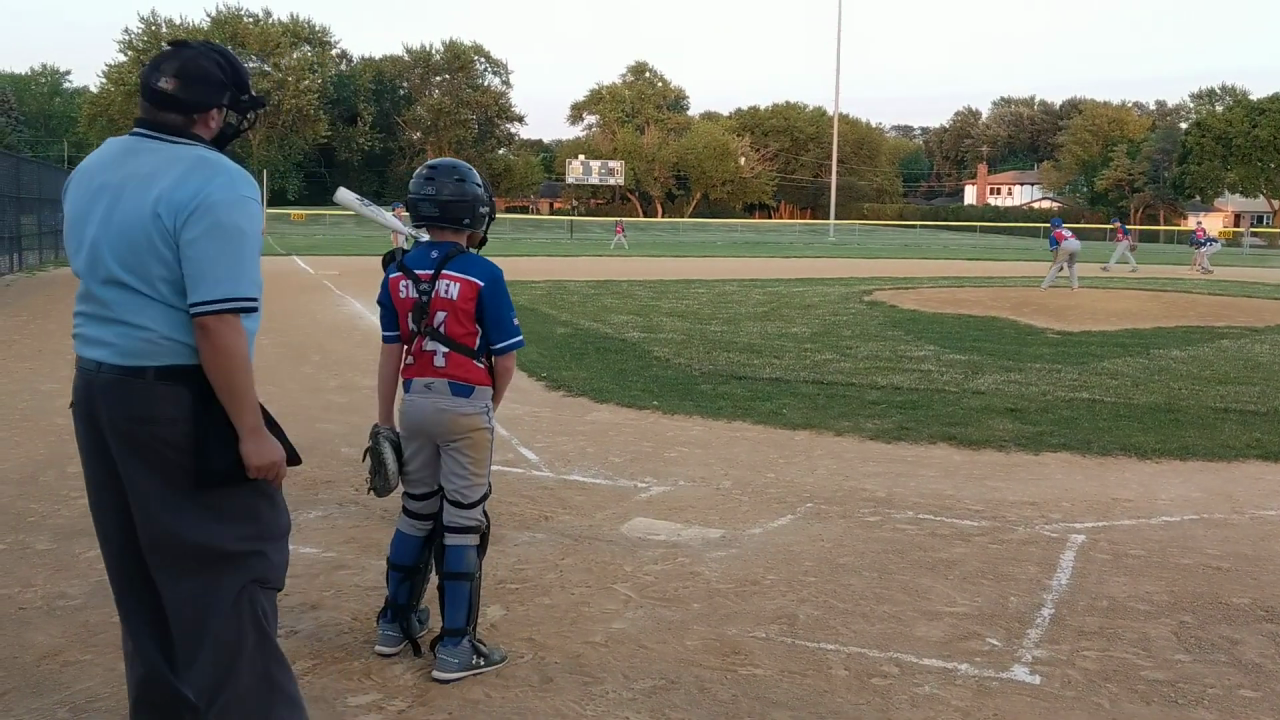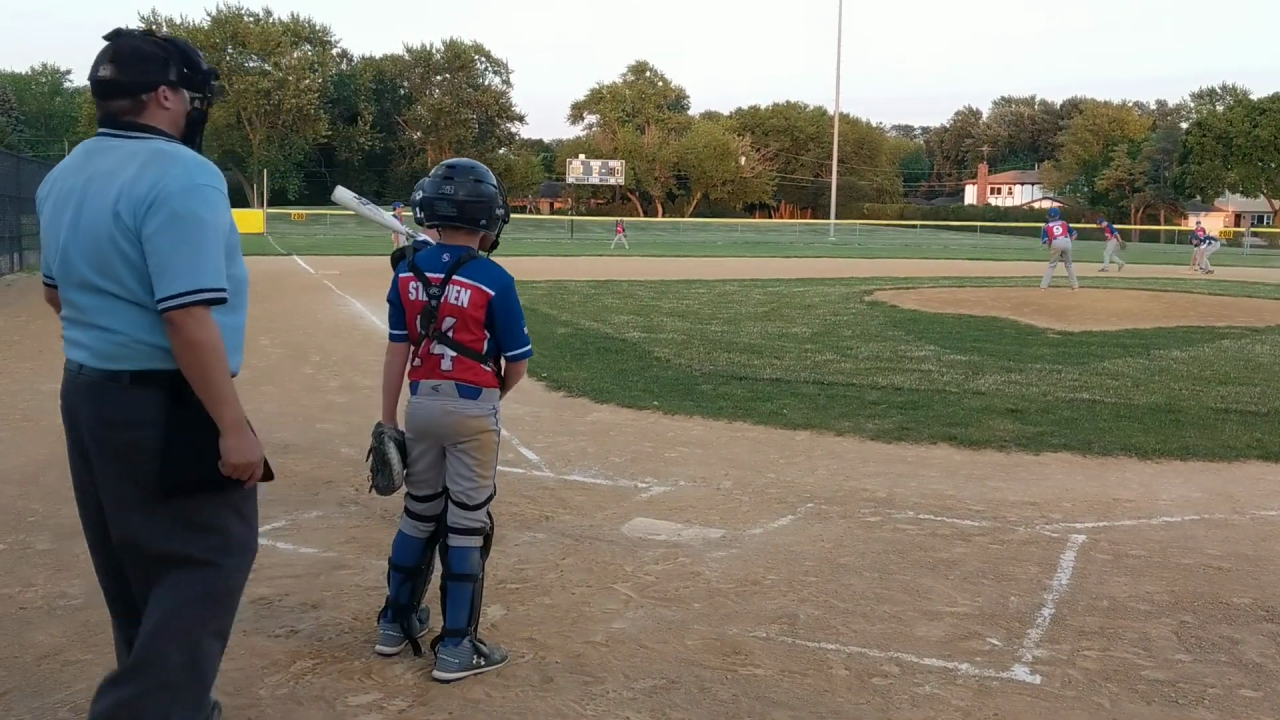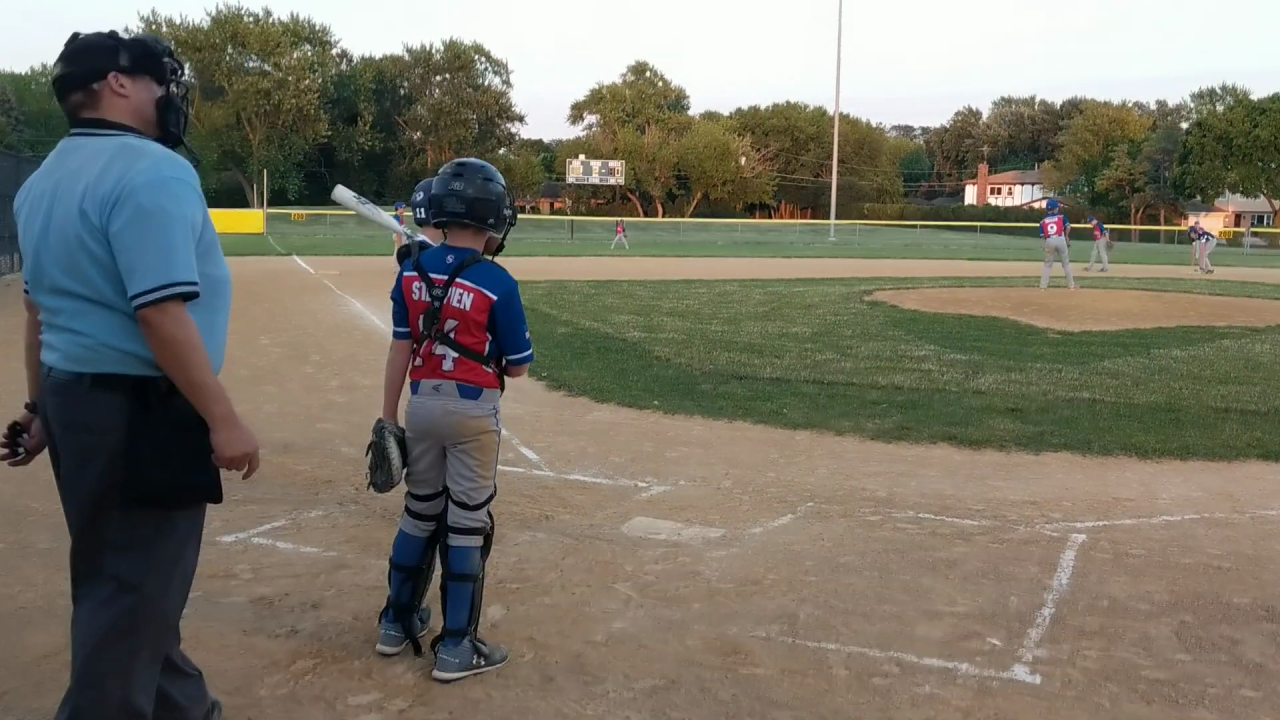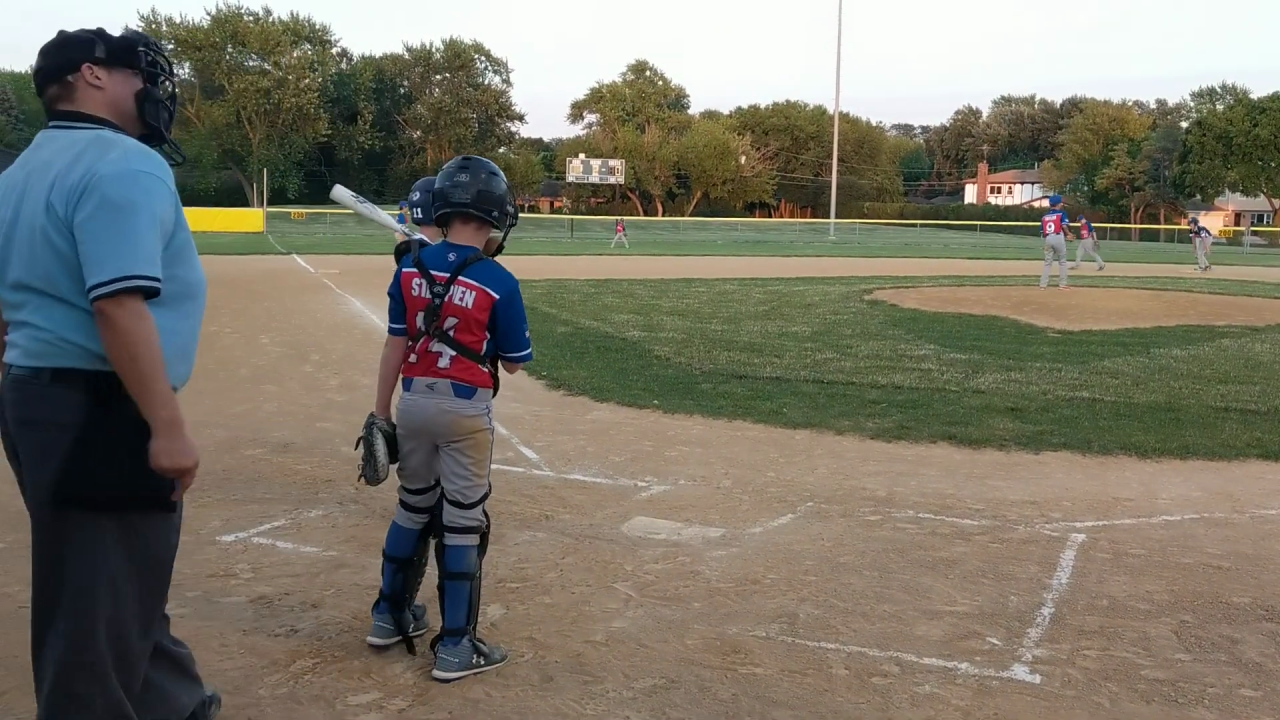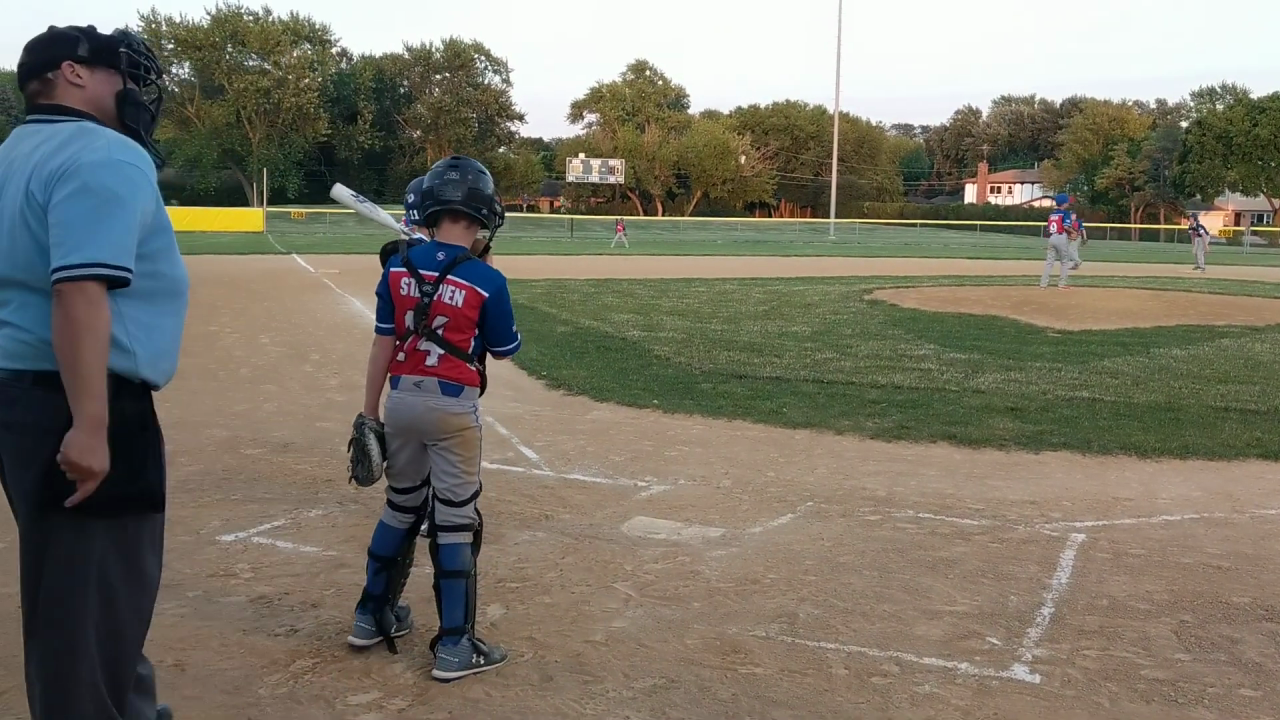
dt=0.2s
person 1, frame 1
left shoulder: (90, 170)
right shoulder: (219, 183)
right elbow: (218, 323)
right wrist: (252, 430)
left hip: (97, 389)
right hip: (179, 399)
left knee: (144, 567)
right knee: (242, 550)
person 1, frame 2
left shoulder: (65, 175)
right shoulder: (182, 175)
right elbow: (188, 317)
right wrist: (233, 425)
left hip: (85, 392)
right hip: (161, 402)
left knee: (136, 568)
right knee: (207, 559)
person 1, frame 3
right shoulder: (153, 171)
right elbow: (161, 313)
right wrist: (224, 419)
left hip: (73, 397)
right hip: (136, 406)
left knee: (135, 571)
right knee: (136, 583)
person 1, frame 4
right shoulder: (126, 164)
right elbow: (119, 306)
right wrist: (167, 429)
right hip: (96, 411)
left knee: (118, 573)
right knee: (103, 590)
person 1, frame 5
right shoulder: (106, 155)
right elbow: (80, 294)
right wrist: (90, 426)
right hip: (69, 407)
left knee: (73, 584)
right knee: (94, 592)
person 2, frame 1
left shoulder: (398, 273)
right shoulder: (483, 274)
left elbow: (390, 355)
right elbow: (506, 357)
left wrist: (384, 422)
right wrist: (494, 401)
left hip: (415, 403)
right hip: (465, 407)
left knee: (417, 513)
right knee: (463, 524)
left ankle: (395, 622)
right ankle: (455, 646)
person 2, frame 2
left shoulder: (407, 272)
right shoulder: (493, 279)
left elbow: (396, 353)
right elbow: (517, 364)
left wrist: (386, 421)
right wrist: (496, 390)
left hip: (421, 405)
right hip: (472, 410)
left knee: (420, 513)
right knee: (467, 525)
left ankle: (396, 622)
right ankle: (456, 646)
person 2, frame 3
left shoulder: (412, 271)
right shoulder: (496, 282)
left elbow: (400, 350)
right elbow: (517, 365)
left wrist: (387, 417)
left hip: (421, 404)
right hip: (471, 410)
left knee: (419, 513)
right knee: (467, 525)
left ankle: (397, 622)
right ankle: (456, 646)
person 2, frame 4
left shoulder: (410, 268)
right shoulder: (497, 281)
left elbow: (395, 346)
right elbow: (515, 361)
left wrist: (381, 412)
left hip: (414, 402)
right hip: (465, 410)
left knee: (414, 507)
right knee: (463, 524)
left ankle: (390, 614)
right ankle: (456, 645)
person 2, frame 5
left shoulder: (398, 267)
right shoulder: (485, 279)
left elbow: (383, 345)
right elbow: (505, 350)
left wrist: (368, 412)
left hip: (401, 400)
right hip: (452, 408)
left knee: (401, 506)
right knee: (456, 523)
left ankle: (372, 615)
right ankle: (455, 645)
